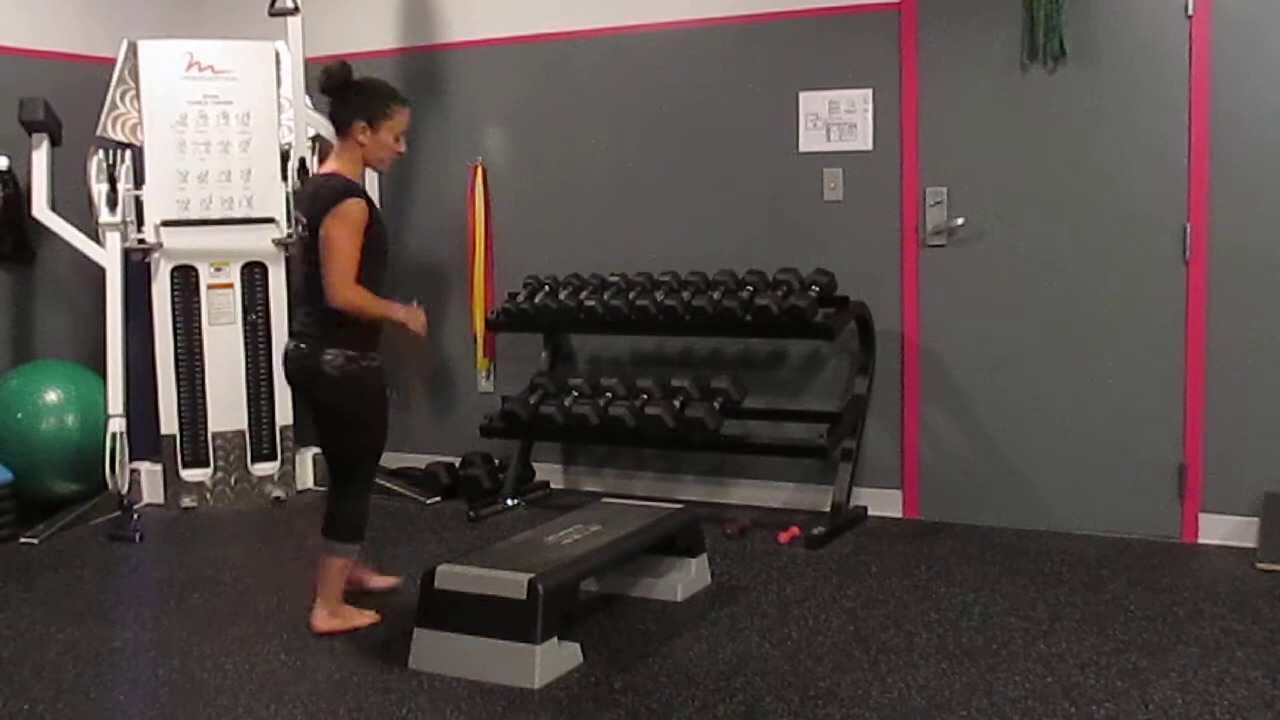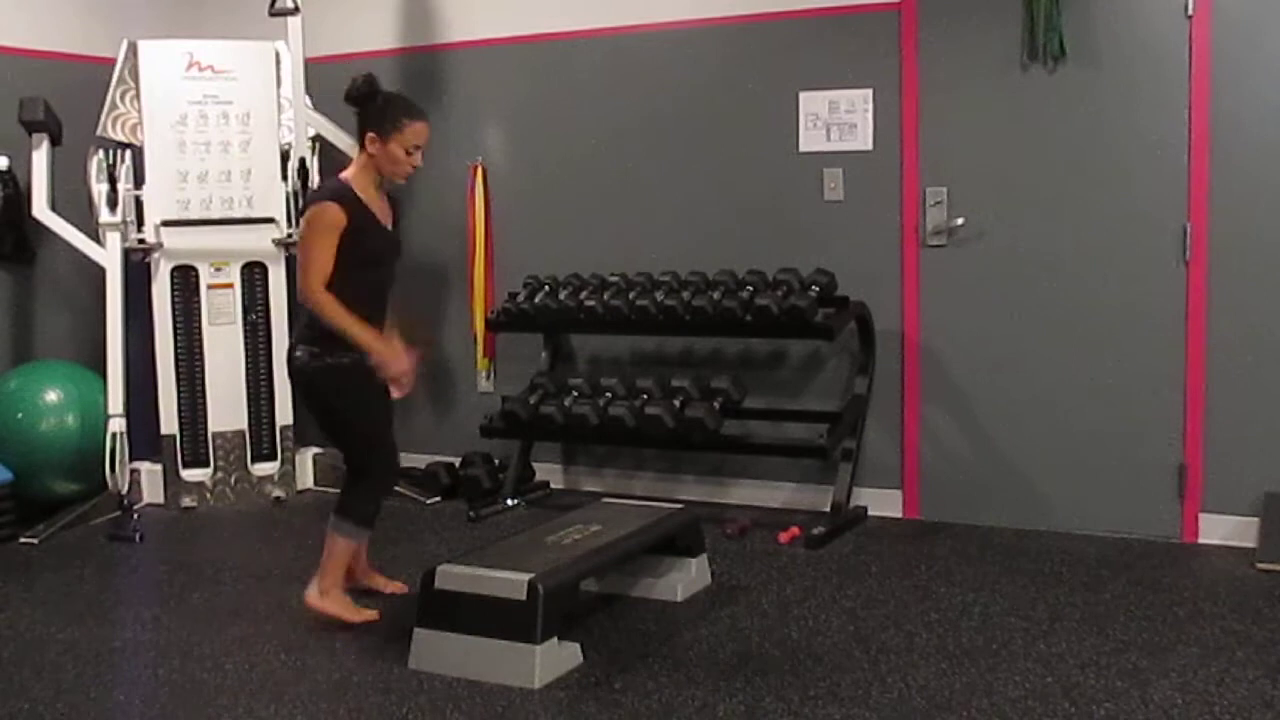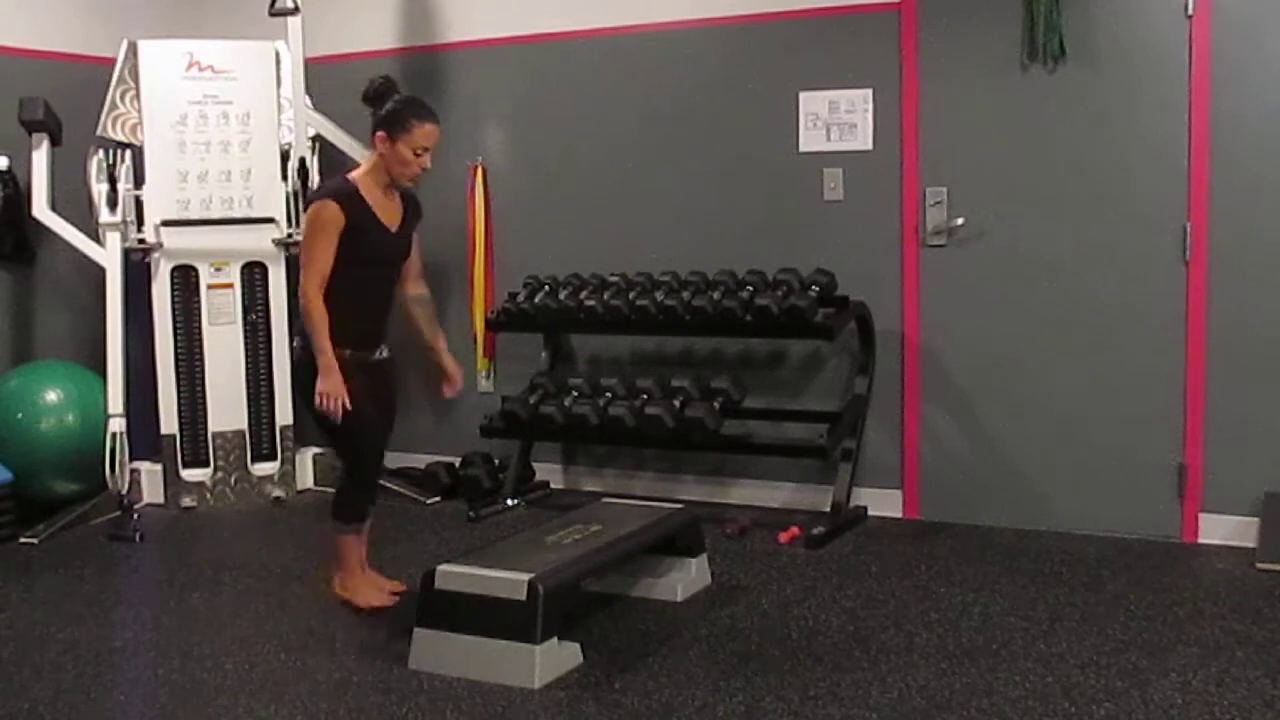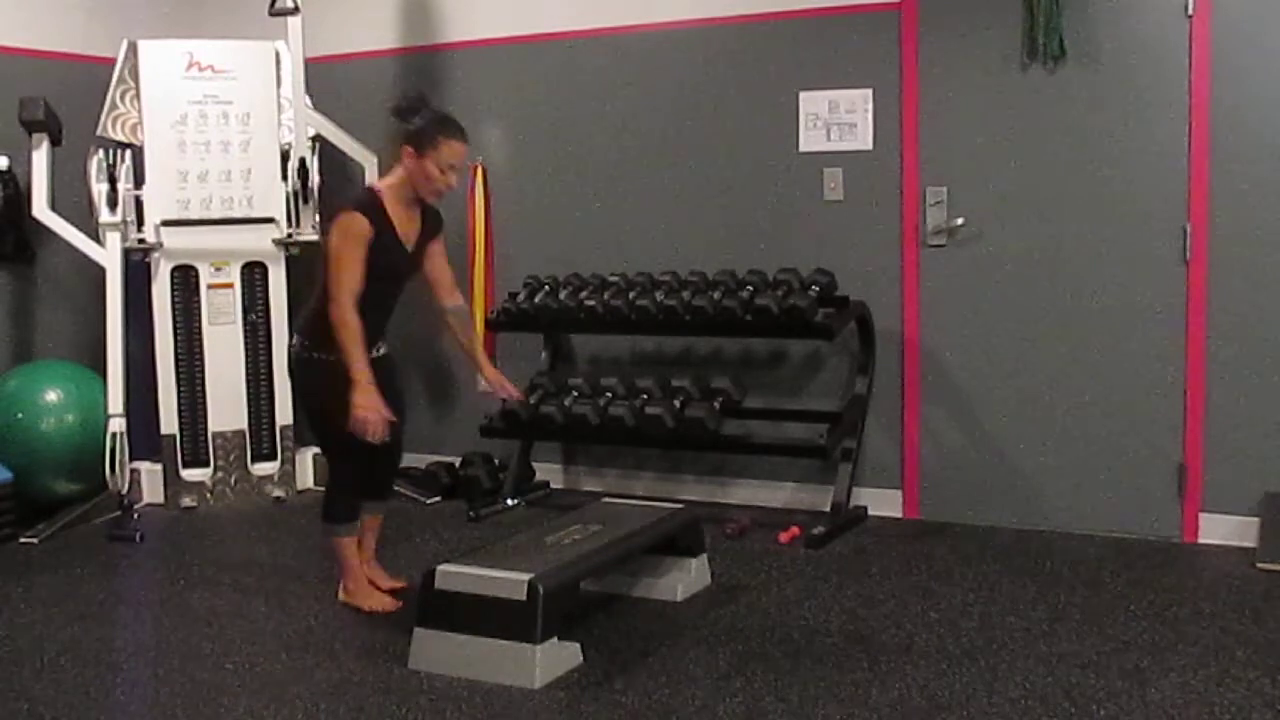
dt=0.2s
person 1, frame 1
left shoulder: (321, 187)
right shoulder: (347, 199)
right elbow: (340, 293)
right wrist: (401, 316)
left hip: (313, 354)
right hip: (338, 363)
left knee: (350, 471)
right knee: (354, 478)
left ankle: (348, 568)
right ankle: (329, 608)
person 1, frame 2
left shoulder: (386, 203)
right shoulder: (331, 202)
right elbow: (313, 290)
left wrist: (395, 351)
right wrist: (375, 344)
left hip: (360, 360)
right hip: (326, 361)
left knee: (368, 467)
right knee: (379, 467)
left ankle: (358, 570)
right ankle: (325, 586)
person 1, frame 3
left shoulder: (408, 207)
right shoulder: (334, 203)
left elbow: (413, 287)
right elbow: (310, 292)
left wrist: (442, 353)
right wrist: (328, 370)
left hip: (375, 357)
right hip: (329, 359)
left knee: (368, 467)
right knee: (361, 464)
left ankle: (359, 567)
right ankle: (346, 575)
person 1, frame 4
left shoulder: (427, 219)
right shoulder: (359, 214)
left elbow: (449, 296)
right elbow: (341, 306)
left wrist: (484, 365)
right wrist: (361, 387)
left hip: (370, 350)
right hip: (321, 357)
left knee: (381, 456)
right knee: (349, 464)
left ankle: (366, 562)
right ankle: (352, 581)
